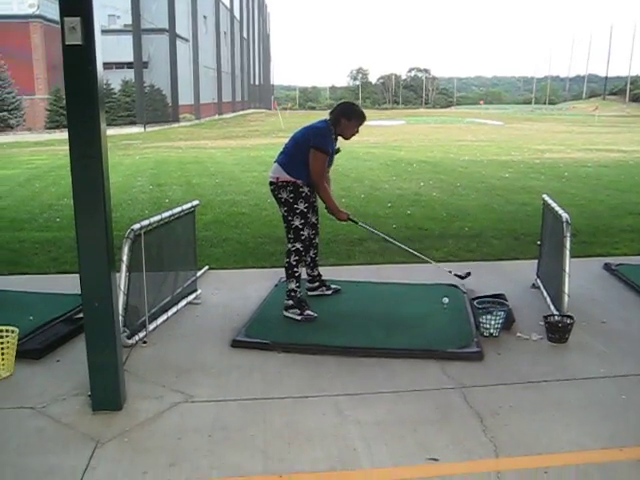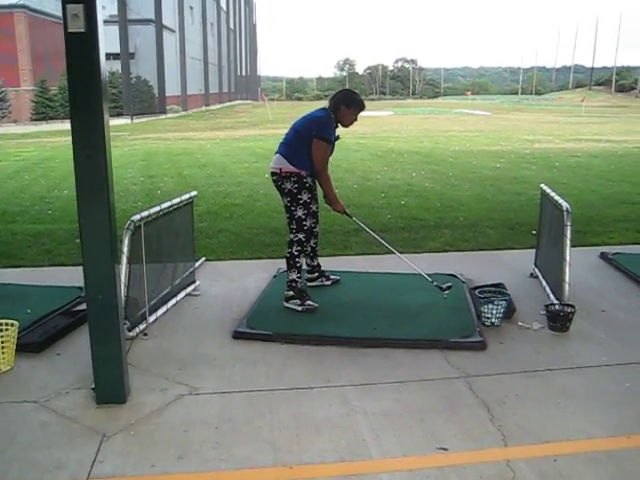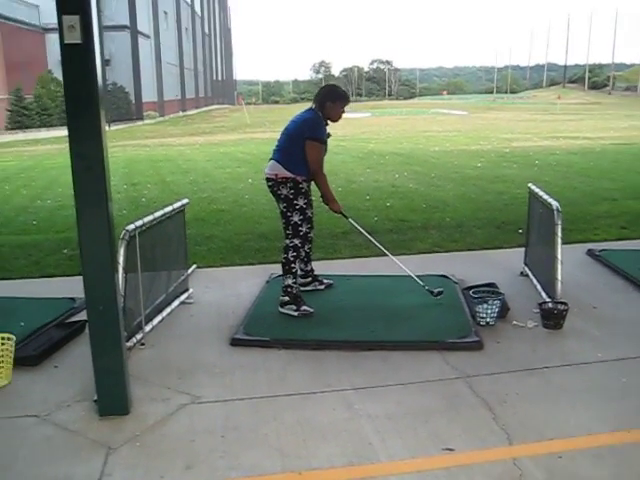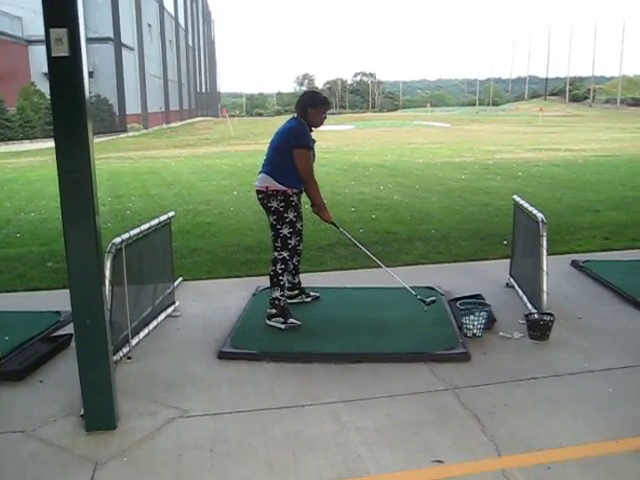
dt=1s
person 1, frame 1
left shoulder: (328, 133)
right shoulder: (322, 135)
left elbow: (324, 175)
right elbow: (318, 181)
left wrist: (331, 202)
right wrist: (336, 210)
left hip: (300, 183)
right hip: (286, 183)
left knee: (311, 233)
right knee: (298, 238)
left ankle: (314, 282)
right ankle: (292, 301)
person 1, frame 2
left shoulder: (324, 119)
right shoulder: (324, 123)
left elbow: (319, 166)
right elbow: (320, 169)
left wrist: (328, 195)
right wrist: (334, 200)
left hip: (299, 173)
right hip: (289, 174)
left knee: (311, 223)
right knee: (300, 229)
left ankle: (314, 273)
right ankle: (293, 291)
person 1, frame 3
left shoulder: (311, 118)
right shoulder: (314, 124)
left elbow: (311, 166)
right elbow: (316, 170)
left wrist: (326, 195)
right wrist: (331, 199)
left hip: (293, 179)
right hip: (285, 180)
left knee: (305, 229)
right knee: (295, 234)
left ankle: (306, 277)
right ankle: (288, 297)
person 1, frame 4
left shoulder: (296, 127)
right shoulder: (299, 132)
left elbow: (300, 175)
right elbow: (308, 177)
left wrist: (314, 203)
right wrist: (322, 208)
left hip: (283, 191)
right hip: (276, 193)
left knee: (294, 241)
right knee: (284, 247)
left ankle: (293, 290)
right ankle: (276, 309)
